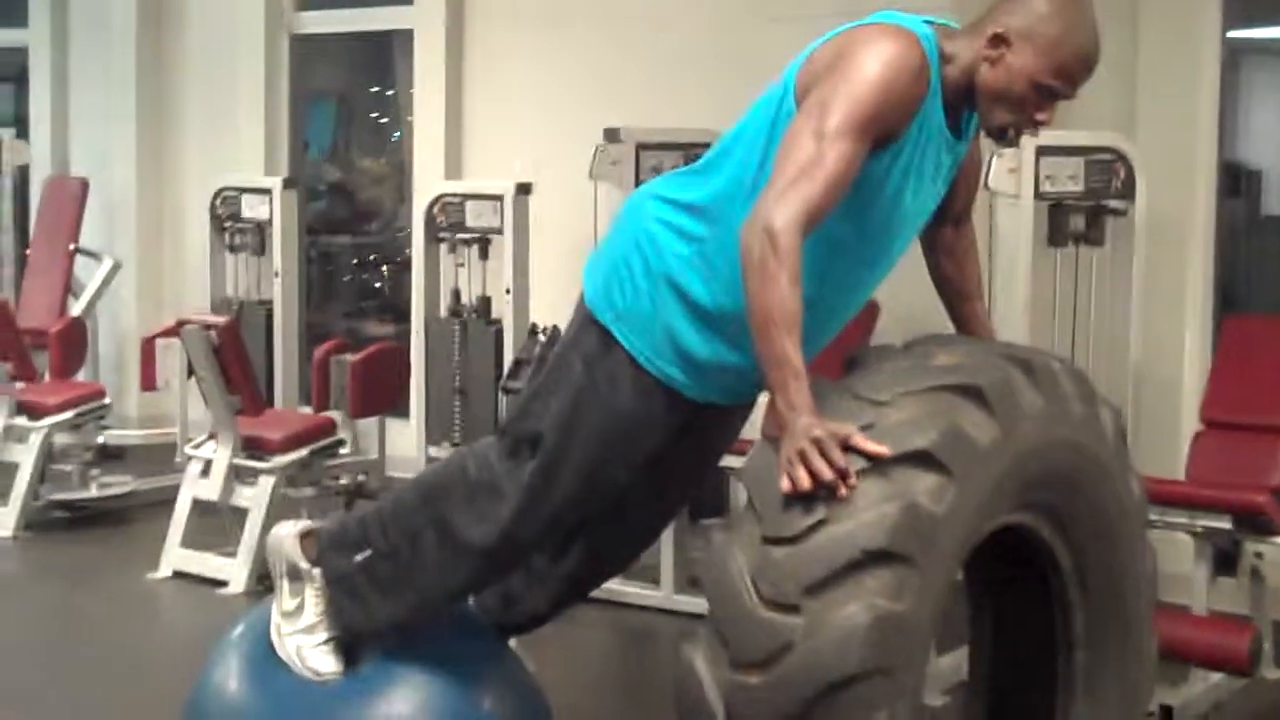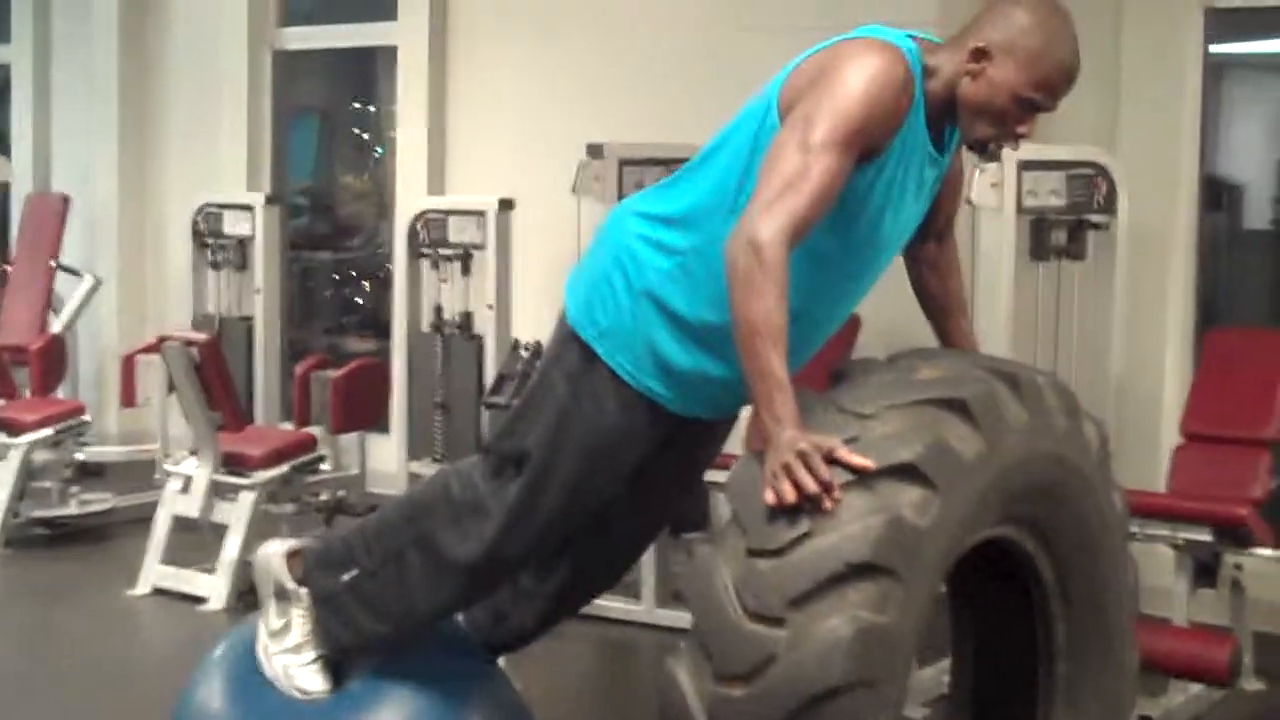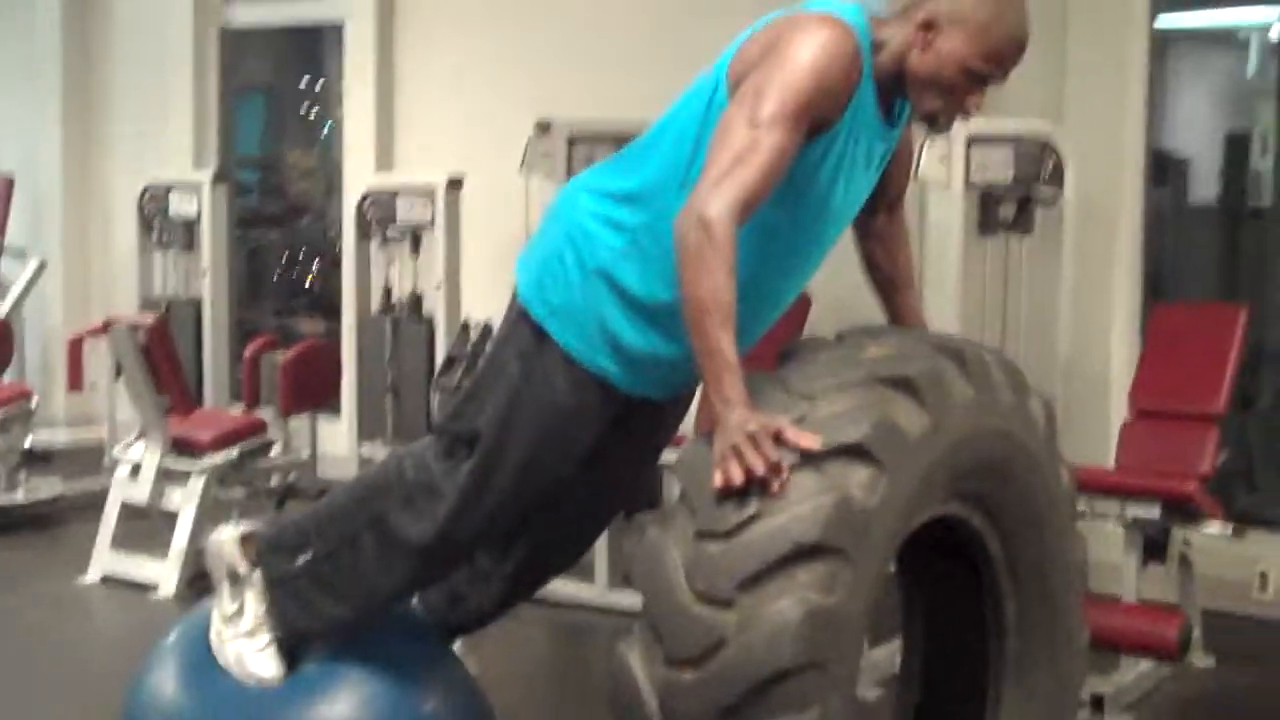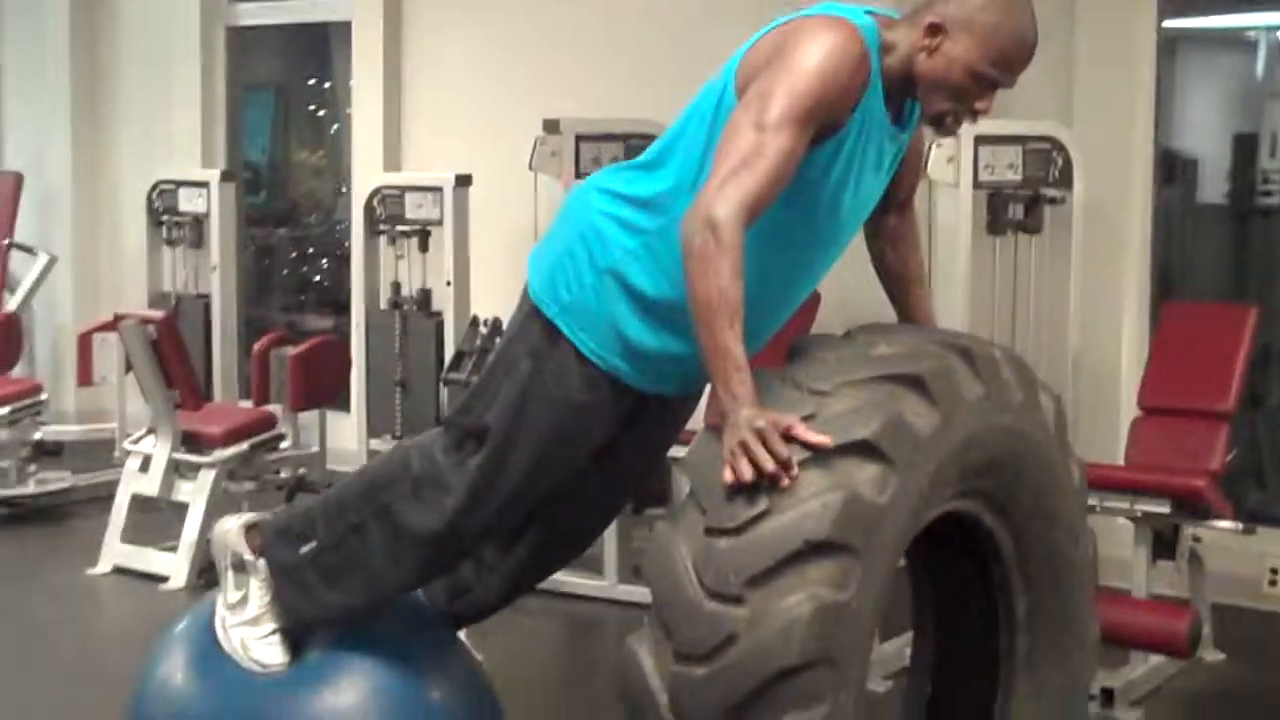
dt=0.2s
person 1, frame 1
left shoulder: (963, 118)
left elbow: (949, 230)
right elbow: (775, 227)
right wrist: (797, 415)
left hip: (729, 350)
right hip: (665, 303)
left knee: (617, 527)
right knee: (529, 484)
left ankle: (470, 616)
right ankle: (321, 561)
person 1, frame 2
left shoulder: (941, 137)
right shoulder: (872, 78)
left elbow: (931, 248)
right elbow: (758, 241)
right wrist: (783, 431)
left hip: (711, 366)
right hip: (643, 320)
left knee: (602, 542)
right knee: (514, 502)
left ankle: (459, 636)
right ankle: (306, 585)
person 1, frame 3
left shoulder: (894, 102)
left elbow: (880, 218)
right elbow: (707, 219)
right wrist: (732, 410)
left hip: (665, 343)
right hip: (601, 298)
left knee: (559, 525)
right knee: (467, 483)
left ankle: (420, 618)
right ankle: (263, 563)
person 1, frame 4
left shoulder: (905, 106)
left elbow: (891, 217)
right elbow: (713, 218)
right wrist: (740, 405)
left hip: (675, 340)
right hip: (609, 294)
left knee: (565, 516)
right knee: (473, 476)
left ankle: (425, 604)
right ankle: (267, 554)
